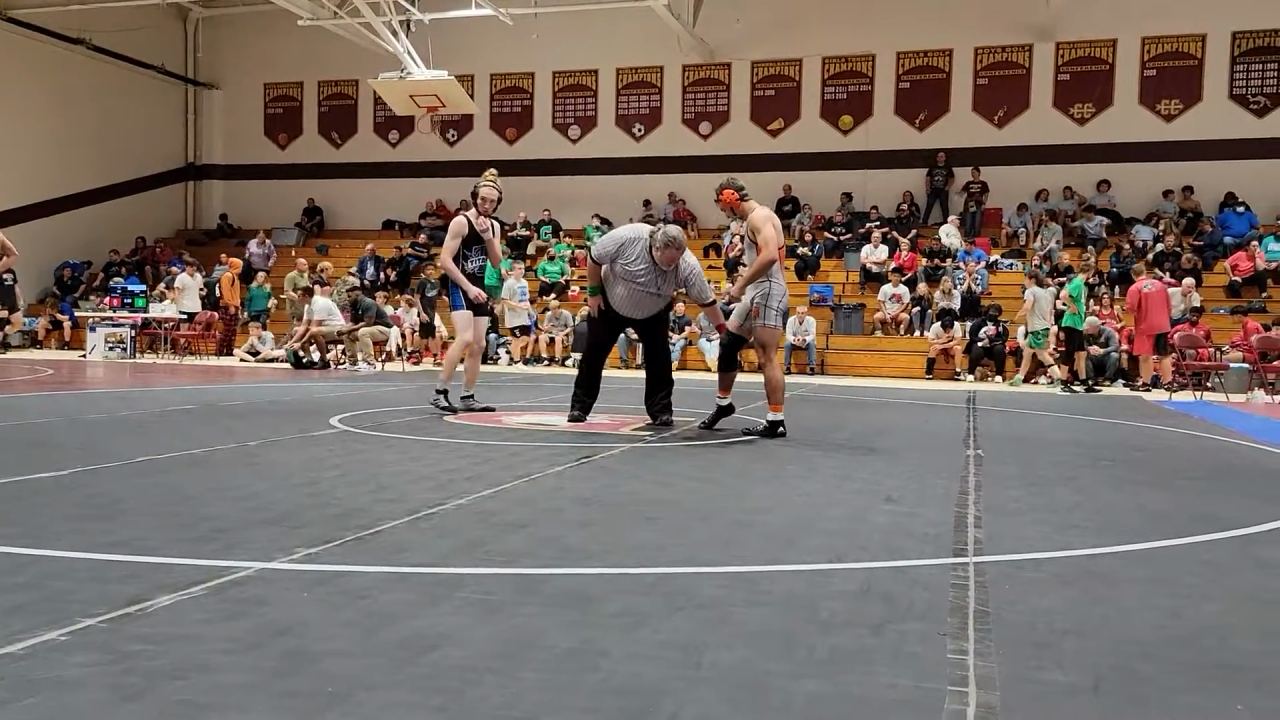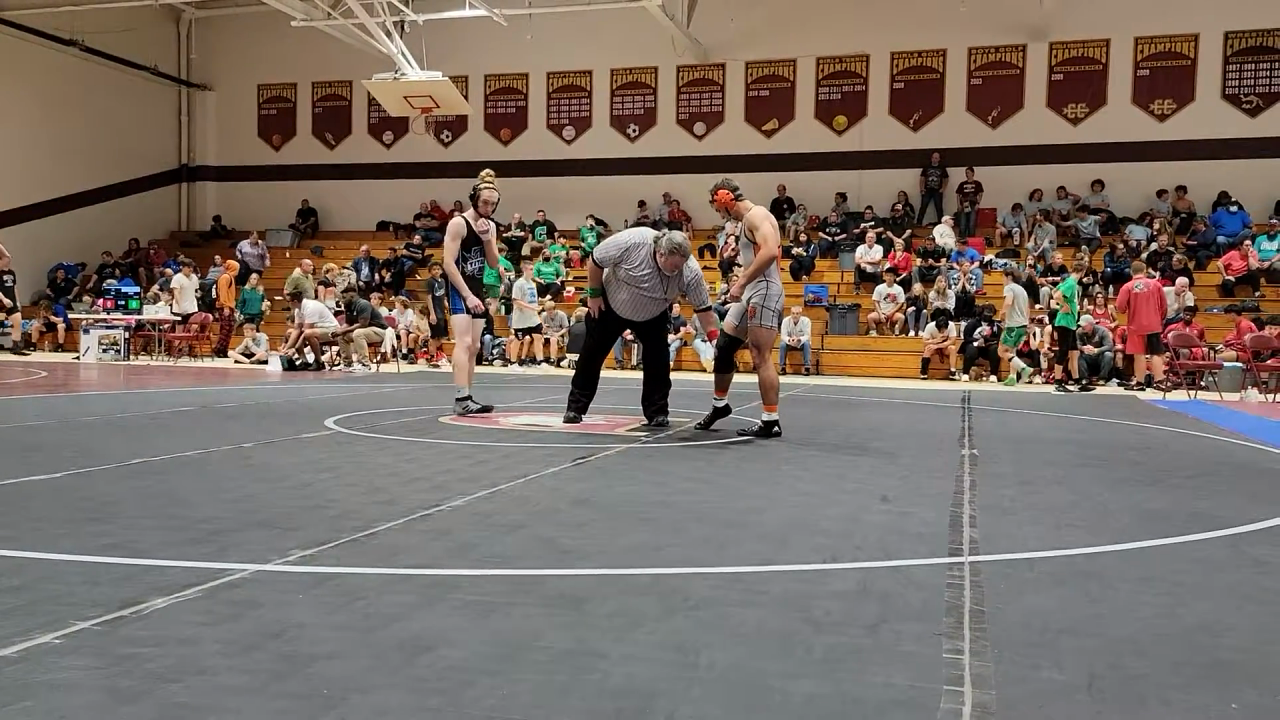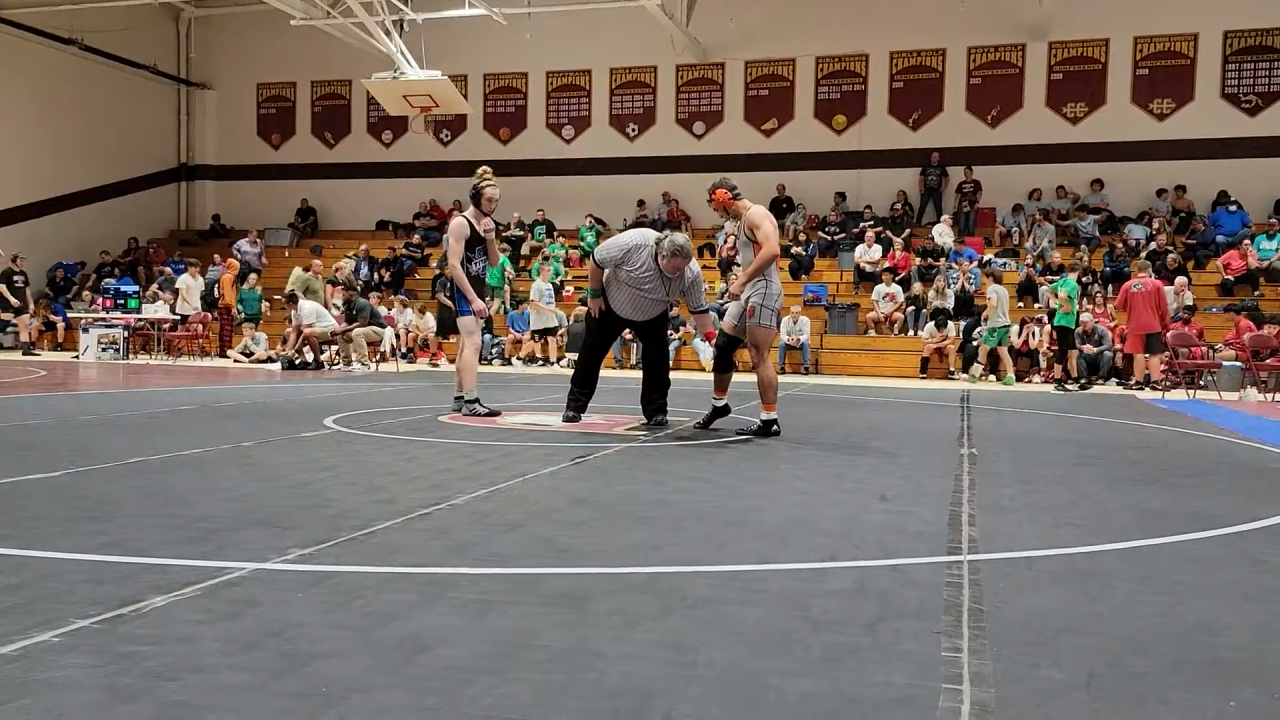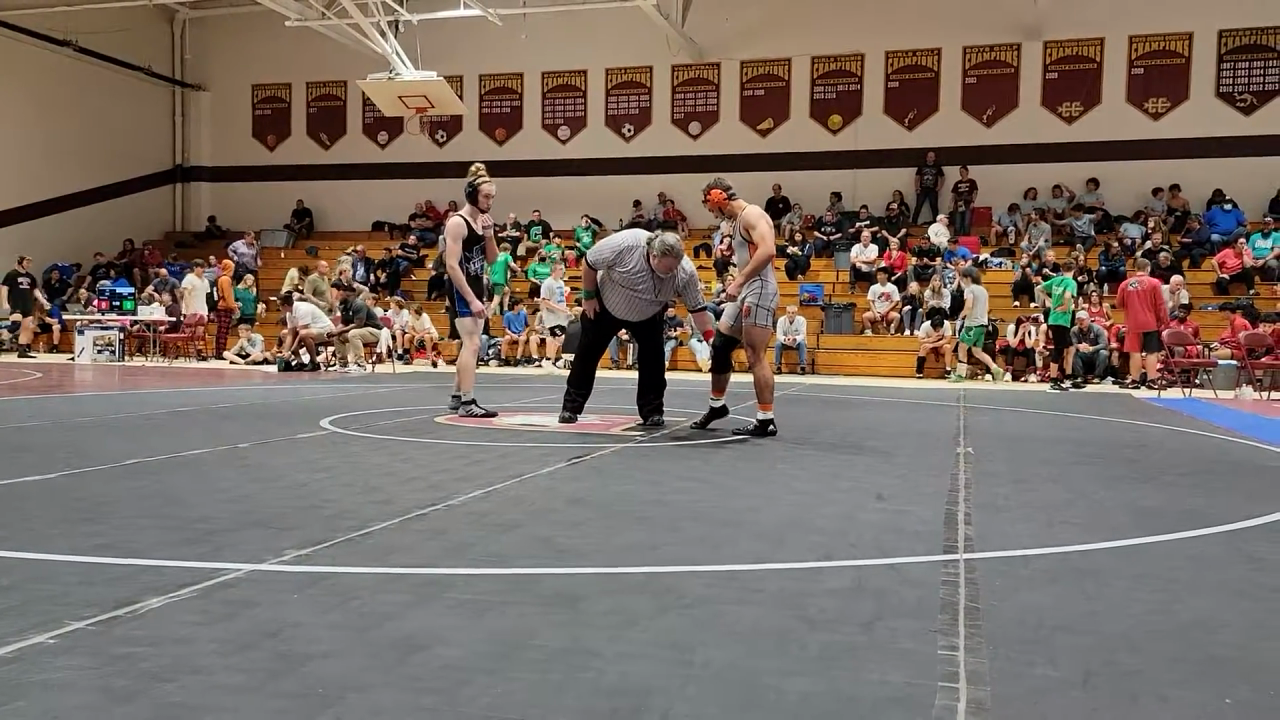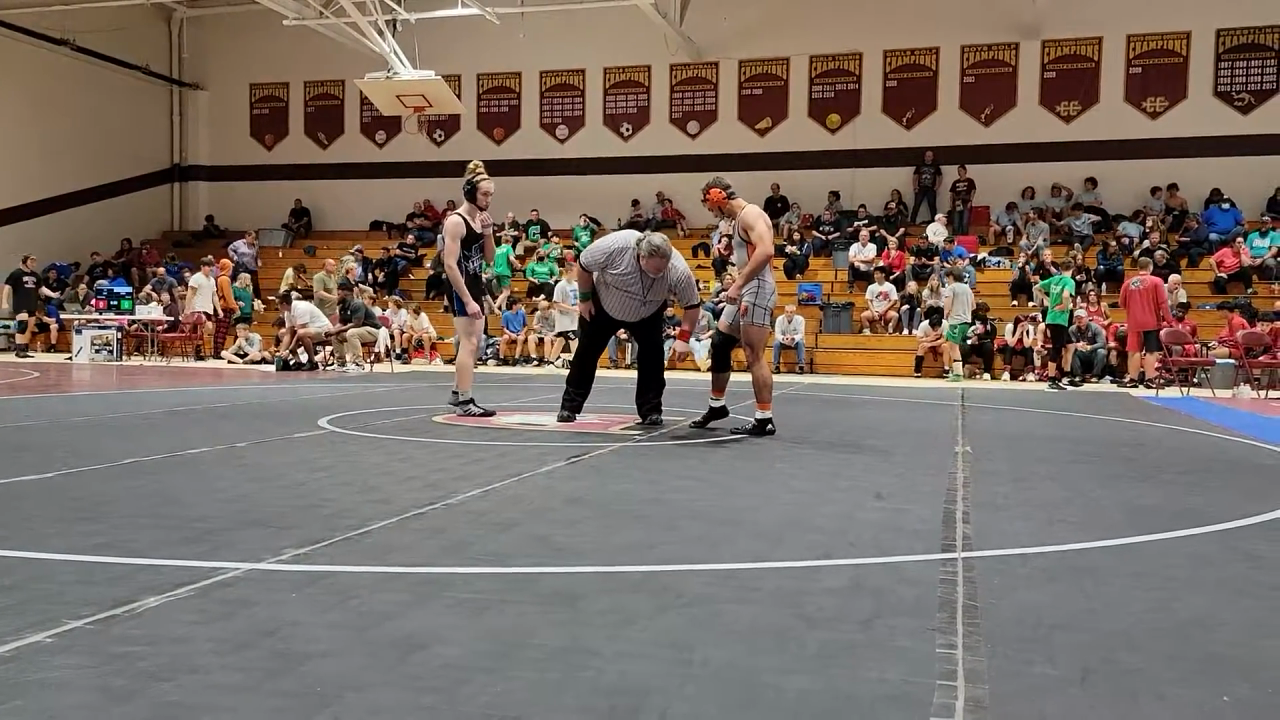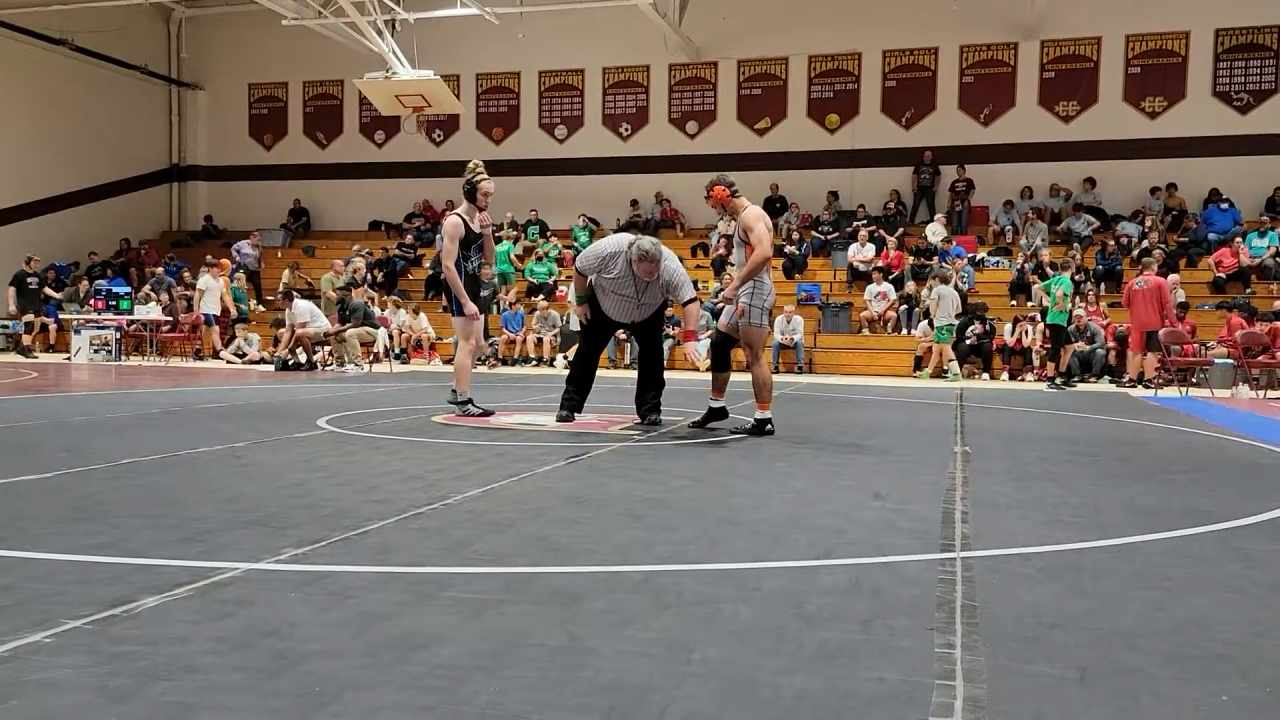
dt=0.2s
person 1, frame 1
left shoulder: (759, 216)
right shoulder: (754, 219)
left elbow: (770, 256)
left wrist: (740, 283)
left hip: (768, 291)
right hip: (757, 292)
left knee: (766, 358)
right knee: (727, 344)
left ankle: (776, 422)
right ankle: (723, 404)
person 1, frame 2
left shoulder: (757, 215)
right shoulder: (746, 221)
left elbow: (770, 252)
left wrist: (740, 282)
left hip: (765, 291)
right hip: (751, 292)
left knee: (760, 358)
right knee: (724, 346)
left ankle: (770, 422)
right ankle: (720, 405)
person 1, frame 3
left shoulder: (756, 214)
right shoulder: (743, 220)
left elbow: (771, 250)
left wrist: (741, 280)
left hip: (763, 290)
right hip: (748, 291)
left knee: (759, 357)
right knee: (722, 346)
left ankle: (769, 421)
right ankle: (719, 405)
person 1, frame 4
left shoulder: (751, 214)
right shoulder: (737, 221)
left elbow: (768, 250)
left wrist: (738, 281)
left hip: (759, 290)
right hip: (744, 292)
left knee: (755, 357)
right knee: (720, 346)
left ankle: (766, 421)
right ankle: (716, 405)
person 1, frame 5
left shoulder: (751, 214)
right shoulder: (739, 219)
left elbow: (765, 251)
left wrist: (738, 284)
left hip: (757, 290)
right hip: (745, 291)
left knee: (754, 356)
right knee: (720, 345)
left ankle: (764, 420)
right ankle: (717, 406)
person 1, frame 6
left shoulder: (752, 215)
right shoulder: (742, 217)
left elbow: (763, 253)
left wrist: (734, 284)
left hip: (755, 291)
right hip: (744, 292)
left knee: (753, 357)
right knee: (719, 344)
left ankle: (763, 420)
right ankle: (716, 407)
person 2, frame 1
left shoulder: (493, 226)
right shoulder: (460, 222)
left elbow: (497, 262)
right elbow: (445, 261)
left wrist: (488, 237)
right wrist: (468, 287)
left hip: (479, 289)
right hip: (460, 287)
left knee: (478, 345)
right knee: (465, 339)
left ankle: (467, 397)
right ankle: (440, 391)
person 2, frame 2
left shoulder: (490, 226)
right shoulder: (458, 223)
left elbow: (494, 264)
right elbow: (448, 264)
left wrist: (487, 239)
right wrist: (467, 295)
left hip: (477, 289)
right hip: (460, 290)
left knee: (474, 347)
right knee: (464, 343)
left ankle: (463, 399)
right ankle: (463, 399)
person 2, frame 3
left shoulder: (488, 224)
right shoulder: (460, 223)
left elbow: (494, 263)
right elbow: (453, 265)
left wrist: (490, 238)
right wrist: (473, 298)
left hip: (478, 288)
right hip: (463, 290)
left knee: (467, 346)
right knee: (473, 344)
left ankle: (459, 397)
right ankle: (471, 402)
person 2, frame 4
left shoulder: (484, 222)
right shoulder: (457, 223)
left elbow: (492, 260)
right elbow: (452, 266)
left wrist: (489, 235)
right wrist: (471, 299)
left hip: (476, 287)
right hip: (462, 290)
left knee: (469, 345)
right knee: (472, 344)
left ankle: (457, 396)
right ankle: (467, 403)
person 2, frame 5
left shoulder: (481, 220)
right shoulder: (456, 221)
left elbow: (490, 259)
right elbow: (450, 265)
left wrist: (489, 233)
right wrist: (467, 300)
left hip: (475, 285)
right hip: (461, 288)
left knee: (474, 344)
right knee: (469, 343)
left ankle: (458, 392)
right ankle: (465, 403)
person 2, frame 6
left shoulder: (480, 219)
right shoulder: (454, 222)
left elbow: (489, 259)
right elbow: (447, 266)
left wrist: (488, 233)
right wrist: (465, 301)
left hip: (474, 285)
right hip: (459, 288)
left knee: (477, 344)
right knee: (466, 344)
left ankle: (457, 391)
right ankle: (463, 403)
person 3, frame 1
left shoulder: (688, 264)
right shoulder: (627, 238)
left elbow: (706, 299)
right elbow: (594, 259)
left wrist: (722, 329)
right wrist: (594, 292)
right hip: (609, 306)
left knee: (659, 357)
right knee: (594, 353)
left ankle: (661, 411)
right ankle: (579, 407)
person 3, frame 2
left shoulder: (690, 270)
right shoulder: (632, 242)
left elbow: (702, 307)
right elbow: (596, 261)
left wrist: (714, 337)
right wrist: (593, 294)
right hip: (608, 306)
left knee: (658, 359)
right knee: (592, 354)
left ankle: (657, 413)
right ankle: (575, 407)
person 3, frame 3
left shoulder: (691, 272)
right shoulder: (633, 243)
left elbow: (699, 309)
right elbow: (596, 261)
left wrist: (712, 339)
right wrist: (594, 294)
right hip: (609, 305)
left knee: (658, 358)
right knee: (591, 353)
left ankle: (656, 412)
right ankle: (574, 407)
person 3, frame 4
left shoulder: (685, 271)
right shoulder: (625, 243)
left elbow: (697, 307)
right elbow: (590, 263)
left wrist: (710, 337)
right wrist: (588, 296)
right hip: (604, 306)
left knee: (653, 358)
right knee: (588, 353)
left ankle: (652, 412)
right ankle: (571, 407)
person 3, frame 5
left shoulder: (678, 268)
right shoulder: (615, 245)
left elbow: (691, 305)
right elbow: (583, 266)
left wrist: (683, 338)
right wrist: (584, 298)
right hip: (602, 307)
left knee: (652, 356)
right knee: (587, 353)
left ankle: (650, 411)
right ankle: (569, 406)
person 3, frame 6
left shoulder: (670, 266)
right shoulder: (608, 249)
left elbow: (690, 301)
right elbow: (579, 269)
left wrist: (690, 339)
right wrist: (581, 301)
right hip: (601, 307)
left knee: (652, 356)
right knee: (587, 353)
left ankle: (649, 411)
right ankle: (568, 406)
